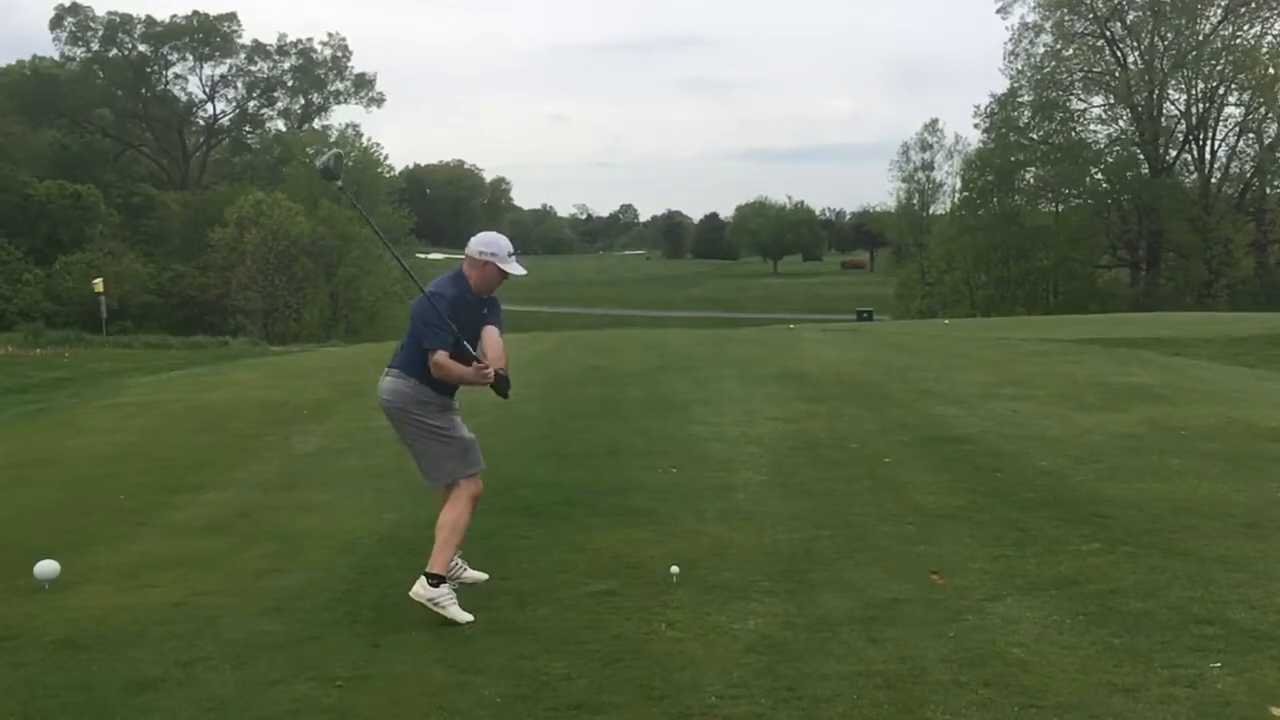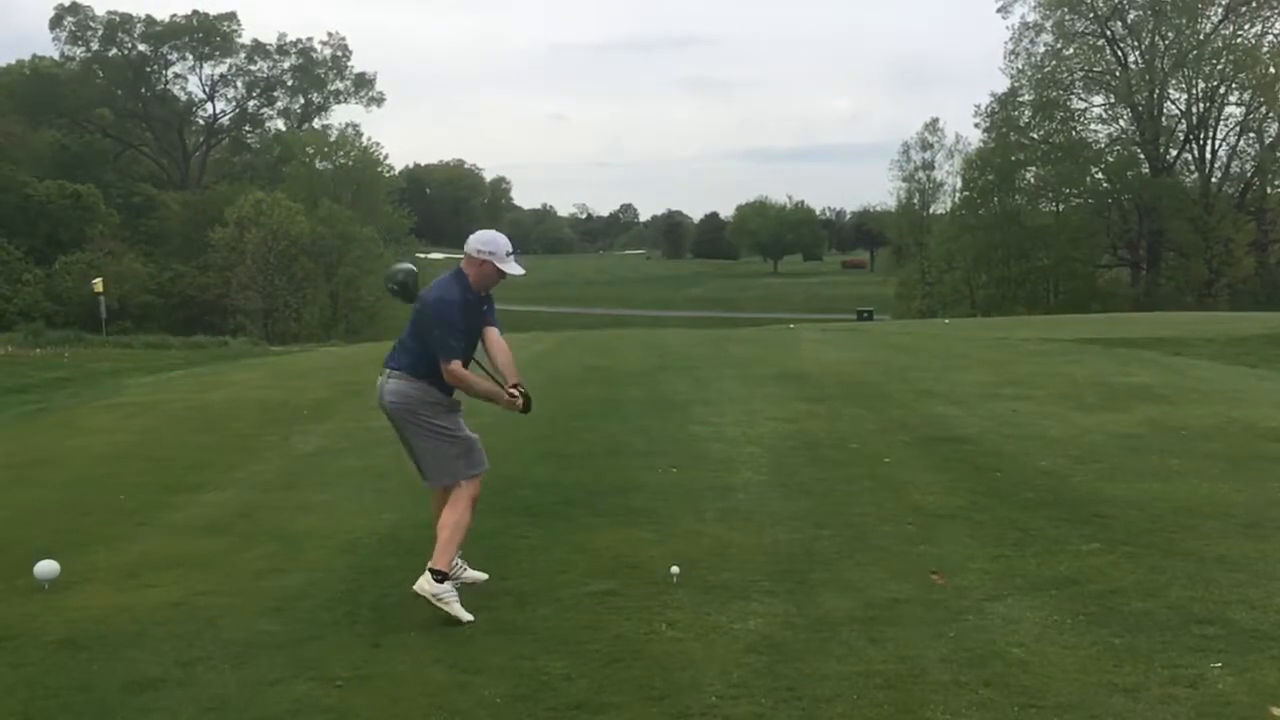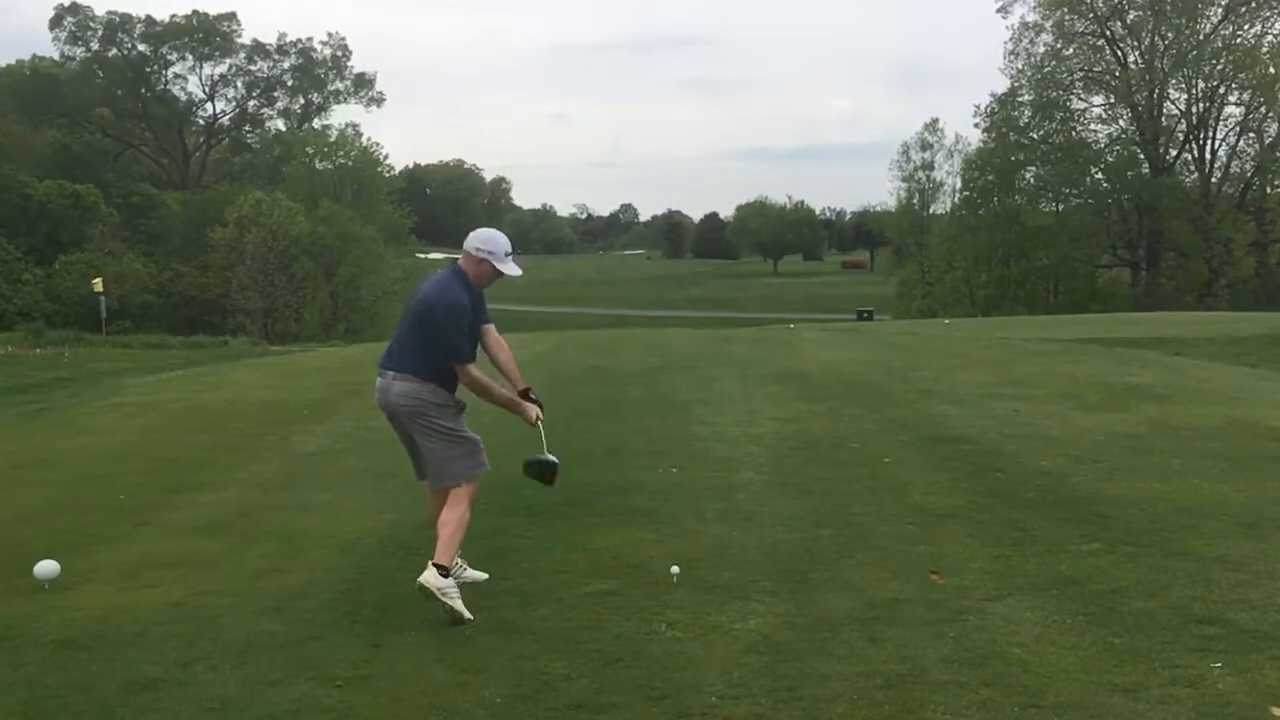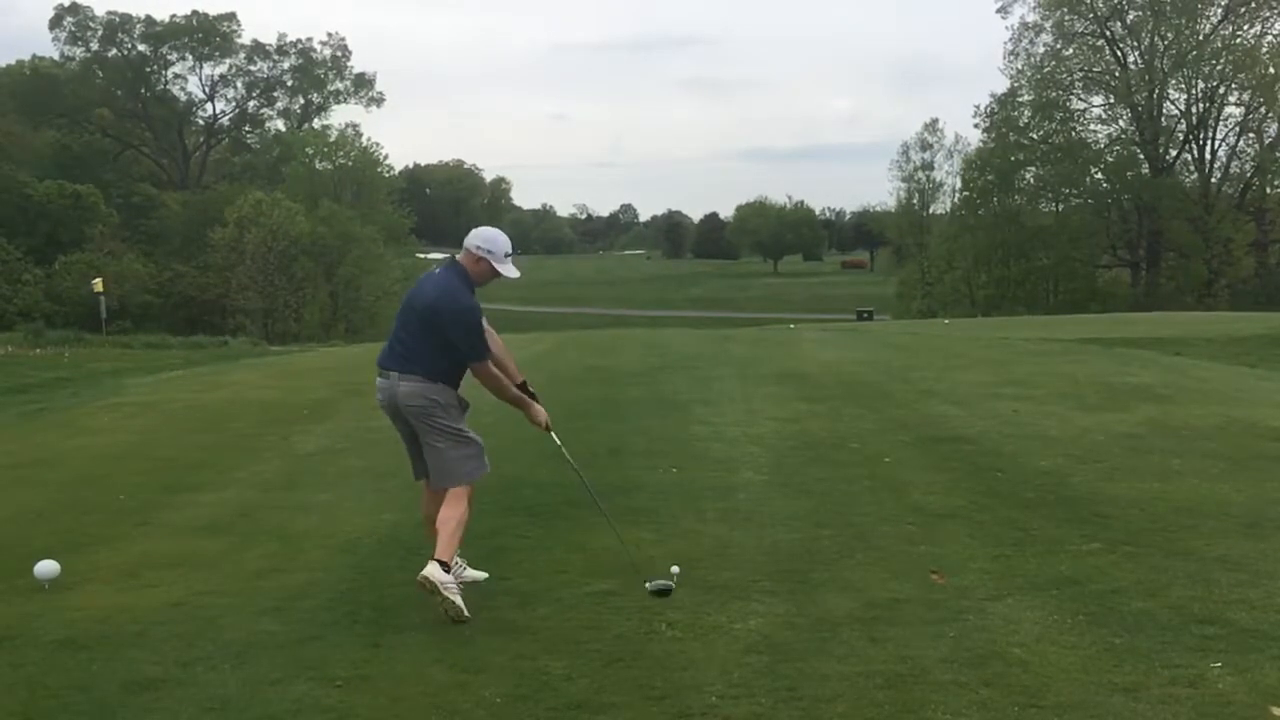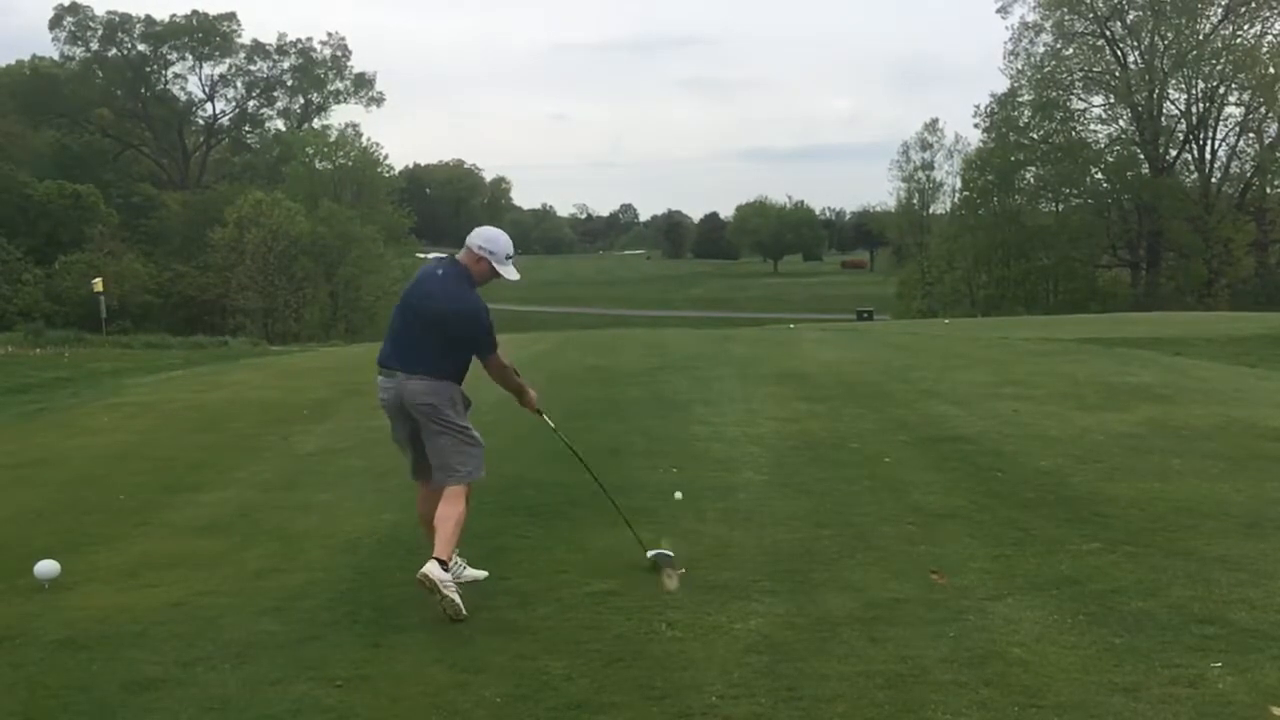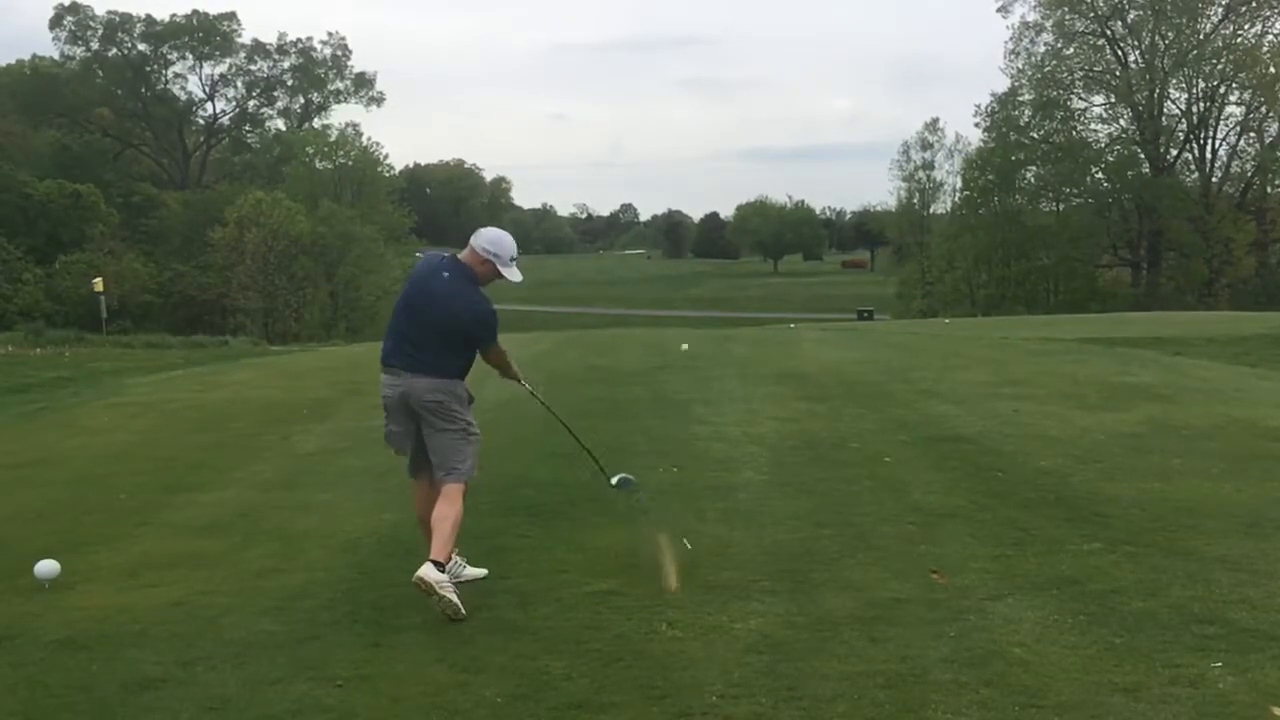
dt=0.2s
person 1, frame 1
left shoulder: (487, 302)
right shoulder: (441, 297)
left elbow: (492, 339)
right elbow: (439, 365)
left wrist: (495, 371)
right wrist: (477, 378)
left hip: (410, 392)
right hip: (416, 394)
left knee: (452, 475)
right knee: (468, 484)
left ankle: (447, 560)
right ankle: (433, 582)
person 1, frame 2
left shoulder: (479, 298)
right shoulder: (445, 299)
left elbow: (495, 341)
right elbow: (452, 372)
left wrist: (513, 386)
right wrist: (500, 396)
left hip: (399, 389)
right hip: (418, 394)
left knee: (446, 475)
right knee: (466, 484)
left ankle: (446, 561)
right ankle: (436, 577)
person 1, frame 3
left shoulder: (460, 287)
right shoulder: (452, 301)
left elbow: (492, 339)
right elbow: (467, 375)
left wrist: (524, 391)
right wrist: (518, 407)
left hip: (392, 387)
right hip: (421, 393)
left knee: (439, 476)
right knee: (462, 484)
left ankle: (446, 560)
right ankle: (439, 572)
person 1, frame 4
left shoulder: (442, 276)
right shoulder: (458, 303)
left elbow: (488, 336)
right elbow: (484, 372)
left wrist: (522, 384)
right wrist: (528, 407)
left hip: (390, 385)
right hip: (426, 392)
left knee: (432, 477)
right knee: (458, 485)
left ankle: (446, 559)
right ankle: (440, 567)
person 1, frame 5
left shoulder: (432, 270)
right shoulder: (469, 306)
right elbow: (493, 365)
left wrist: (514, 381)
right wrist: (523, 393)
left hip: (390, 383)
right hip: (433, 390)
left knee: (427, 477)
right knee: (456, 482)
left ankle: (445, 559)
right ankle: (440, 565)
person 1, frame 6
left shoulder: (427, 265)
right shoulder: (477, 307)
right elbow: (493, 356)
right wrist: (510, 372)
left hip: (395, 381)
right hip: (440, 390)
left knee: (423, 475)
right knee: (453, 483)
left ankle: (443, 558)
right ankle: (436, 567)
